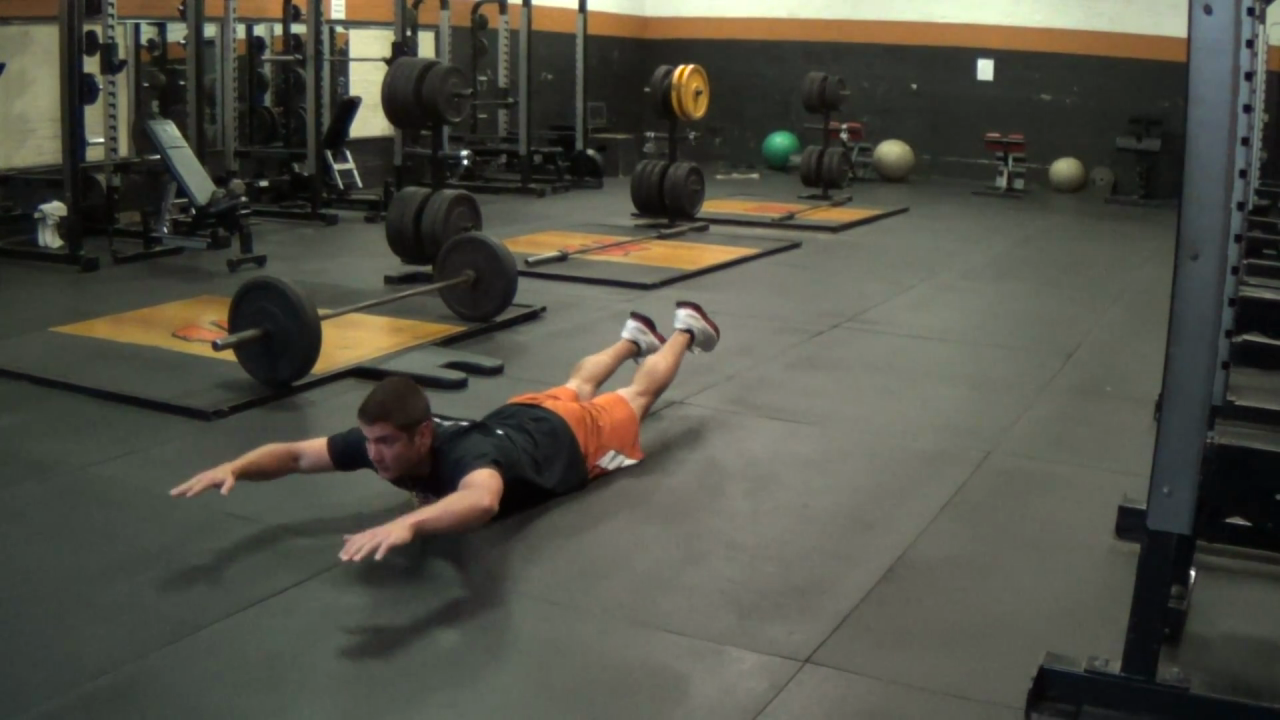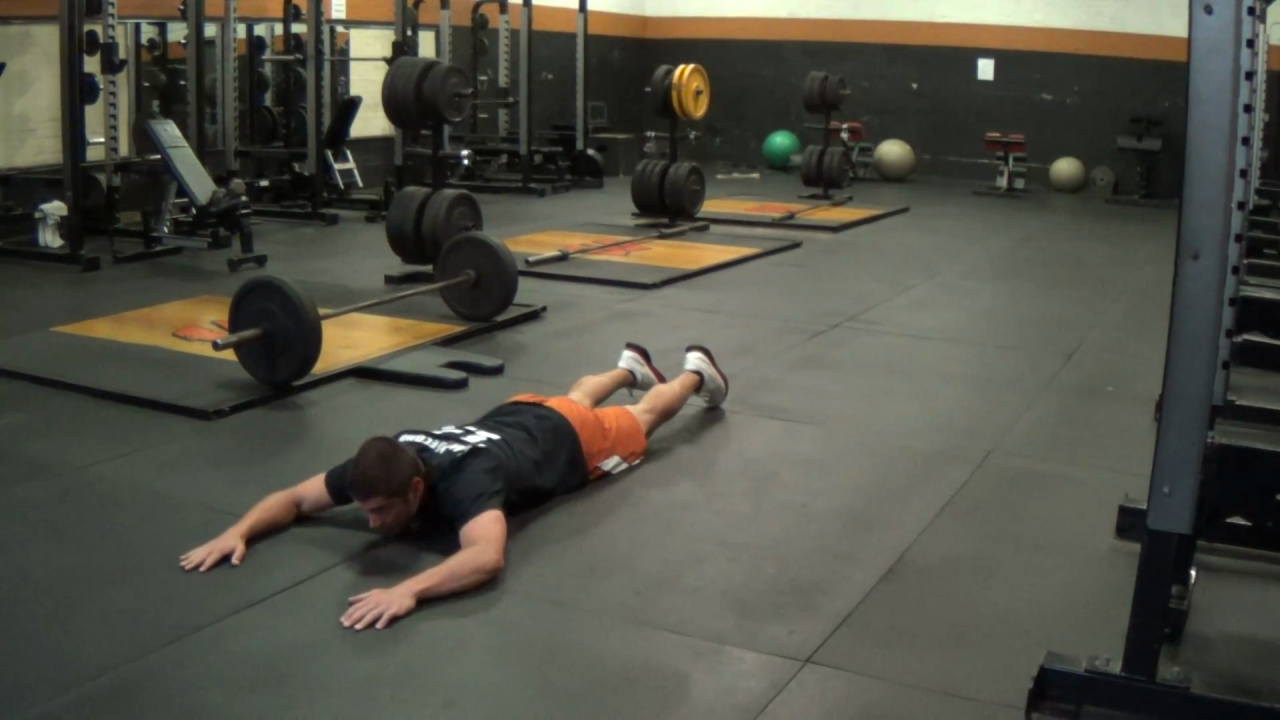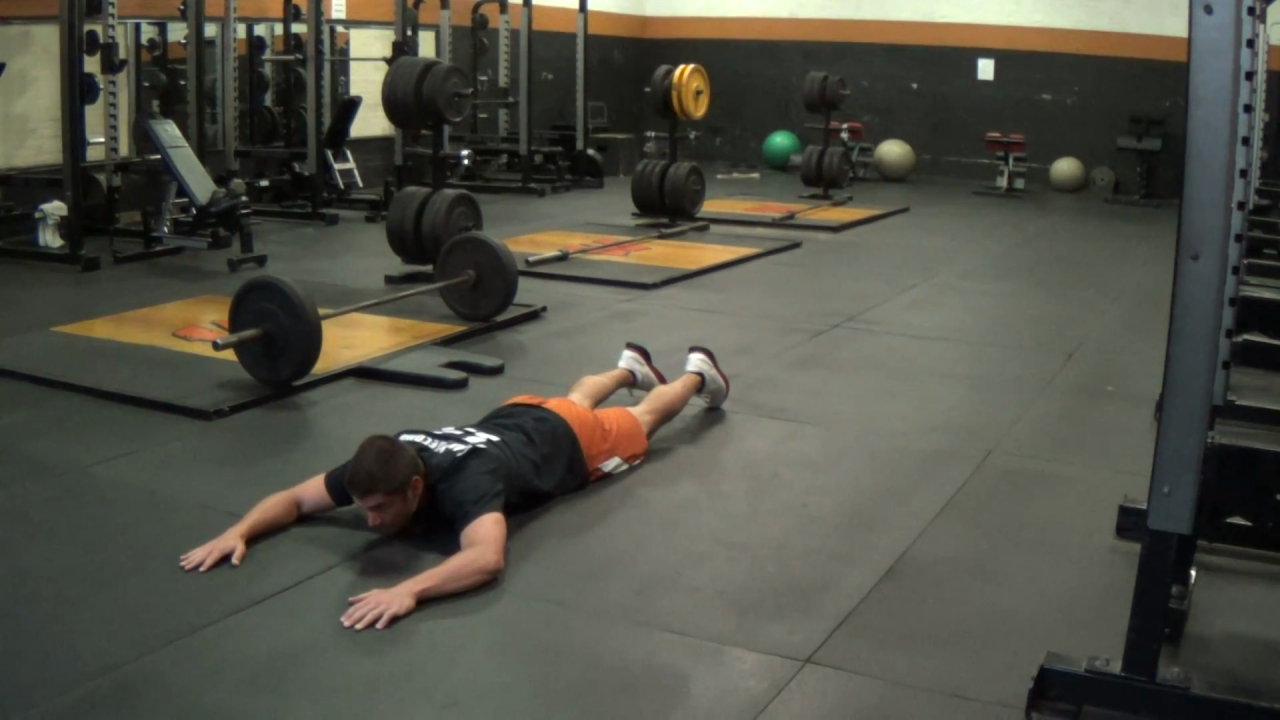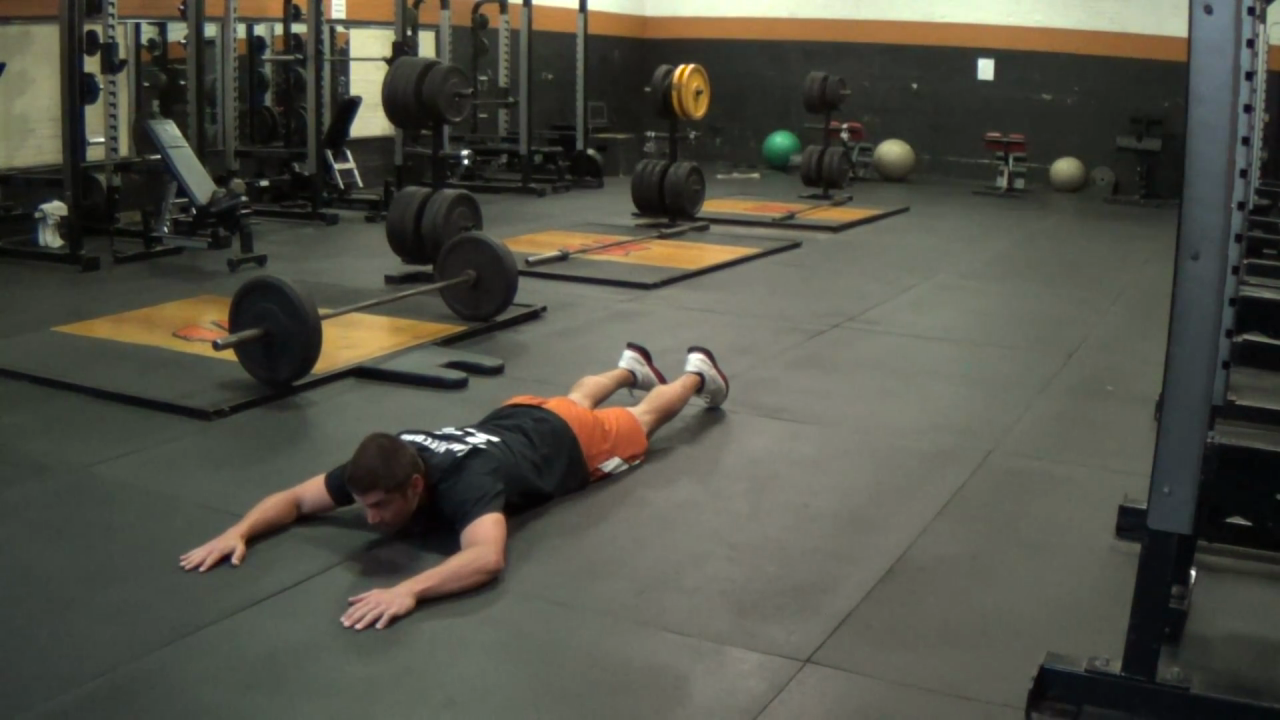
dt=0.4s
person 1, frame 1
left shoulder: (463, 454)
right shoulder: (378, 436)
left elbow: (485, 501)
right elbow: (294, 453)
left wrist: (406, 524)
right wrist: (232, 467)
left hip: (569, 440)
right hip: (520, 418)
left knee: (634, 400)
right knee: (579, 383)
left ankle: (686, 330)
right ankle: (635, 337)
person 1, frame 2
left shoulder: (465, 481)
right shoulder: (380, 465)
left elbow: (488, 557)
right elbow: (295, 497)
left wrist: (409, 590)
right wrist: (239, 530)
left hip: (567, 440)
right hip: (513, 417)
left knee: (640, 418)
right knee: (577, 396)
left ankle: (696, 372)
right ankle: (631, 366)
person 1, frame 3
left shoulder: (464, 483)
right shoulder: (379, 466)
left elbow: (488, 559)
right elbow: (294, 498)
left wrist: (408, 590)
right wrist: (238, 531)
left hip: (566, 442)
right hip: (514, 420)
left knee: (640, 420)
right knee: (576, 397)
left ankle: (697, 373)
right ankle: (631, 366)
person 1, frame 4
left shoulder: (465, 484)
right shoulder: (378, 468)
left elbow: (488, 558)
right elbow: (295, 498)
left wrist: (407, 590)
right wrist: (238, 531)
left hip: (566, 443)
right hip: (514, 419)
left knee: (640, 420)
right knee: (577, 398)
left ankle: (698, 373)
right ankle: (632, 366)
